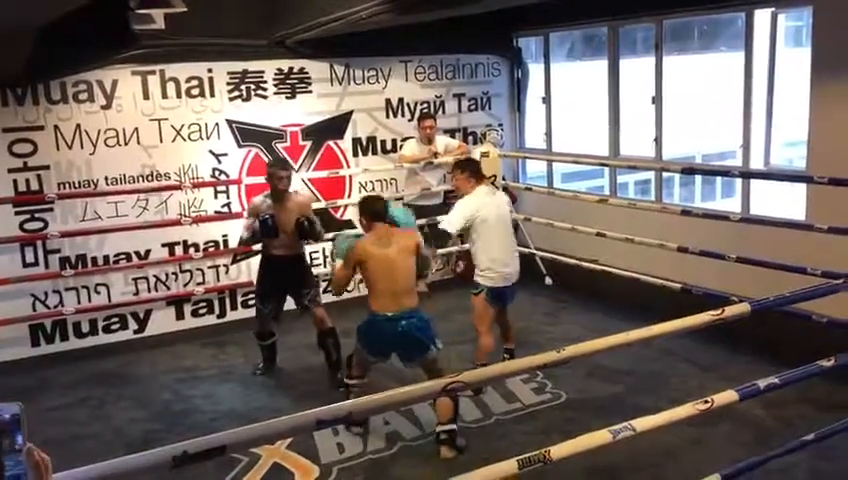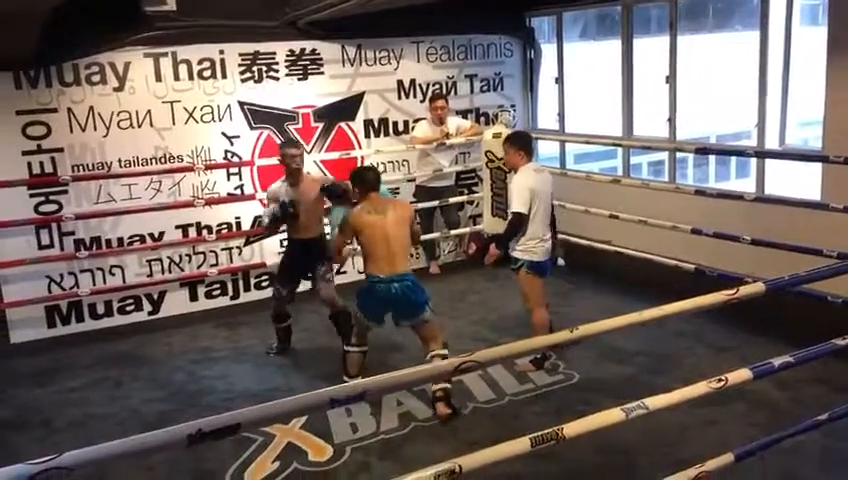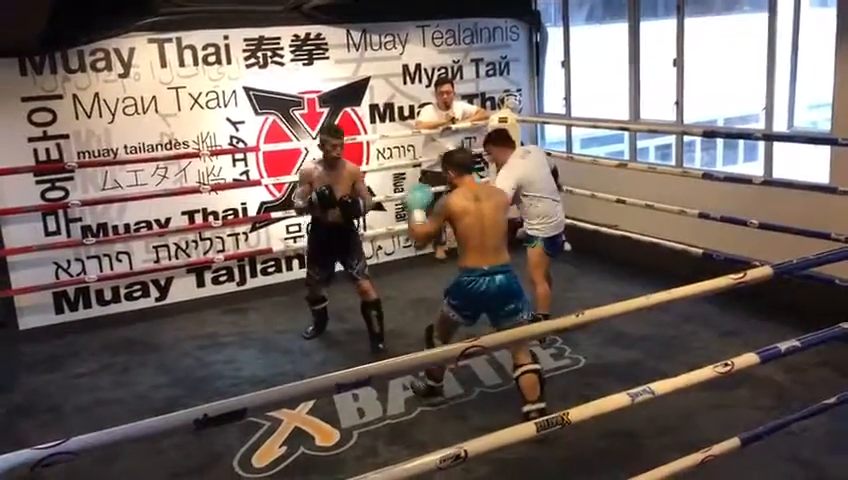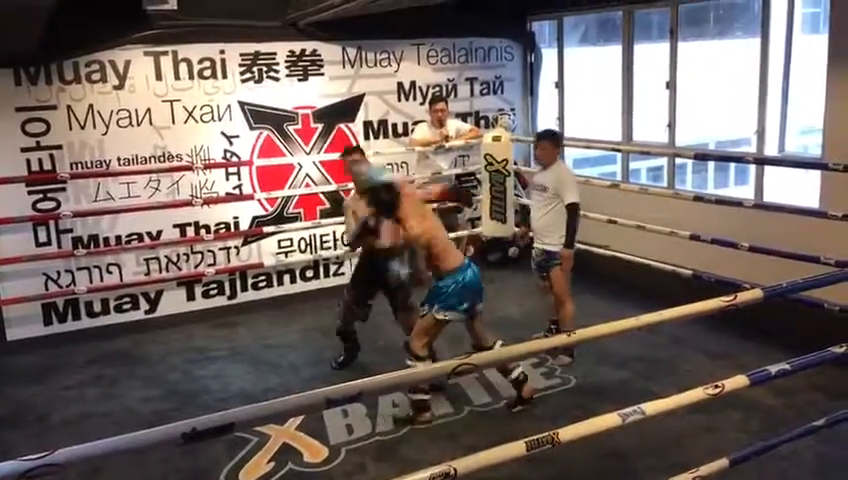
dt=1s
person 1, frame 1
left shoulder: (358, 246)
right shoulder: (411, 236)
left elbow: (337, 288)
right elbow: (425, 267)
left wrist: (340, 259)
left hip: (379, 323)
right hip: (412, 320)
left knee: (357, 366)
right knee: (440, 378)
left ankle: (354, 418)
right ankle: (447, 440)
person 1, frame 2
left shoulder: (355, 216)
right shoulder: (405, 208)
left elbow: (337, 253)
left wrist: (340, 230)
left hip: (375, 287)
right hip: (406, 284)
left knee: (357, 335)
right knee: (435, 341)
right ankle: (442, 400)
person 1, frame 3
left shoulder: (450, 201)
right shoulder: (501, 196)
left elbow: (419, 236)
left wrist: (416, 208)
left hip: (471, 281)
right hip: (505, 279)
left knee: (440, 334)
right knee: (521, 349)
left ankle: (432, 386)
right ankle: (536, 413)
person 1, frame 4
left shoulder: (415, 232)
right shoulder: (410, 196)
left hip: (453, 282)
right hip: (469, 273)
left knee: (416, 344)
right knee: (480, 335)
left ankle: (422, 409)
right ankle: (522, 385)
person 2, frame 1
left shoulder: (302, 202)
right shoulder: (257, 205)
left elbow: (320, 235)
right elbow: (244, 240)
left wrist: (314, 231)
right wrist: (258, 232)
left hip: (297, 264)
right hip: (270, 266)
left knee: (320, 316)
right knee: (263, 321)
left ankle: (336, 369)
right ankle: (269, 360)
person 2, frame 2
left shoulder: (319, 182)
right shoulder: (275, 191)
right elbow: (268, 225)
left wrist: (338, 192)
right wrist: (278, 216)
left hip: (318, 247)
right hip: (294, 249)
left knee: (328, 295)
right knee: (278, 300)
left ankle: (353, 347)
right ankle: (283, 341)
person 2, frame 3
left shoulder: (353, 171)
right shoulder: (308, 172)
left elbow: (368, 202)
right elbow: (298, 207)
left wrist: (358, 206)
right wrist: (314, 201)
left hip: (346, 231)
right hip: (320, 232)
left knee: (364, 286)
right knee: (314, 285)
left ankle: (377, 340)
right ankle: (319, 323)
person 2, frame 4
right shoulder: (350, 203)
right elbow: (353, 243)
left hip: (394, 257)
right hip: (369, 261)
left knee: (410, 323)
right knee: (345, 316)
right ankle: (350, 352)
person 3, frame 1
left shoulder: (471, 204)
right shoulder: (500, 196)
left elbow: (444, 232)
left hip: (491, 276)
right hip: (510, 271)
left knee: (483, 328)
right knee: (502, 316)
right ankle: (509, 358)
person 3, frame 2
left shoulder: (520, 181)
right shoulder: (544, 174)
left elbow: (518, 219)
left wrist: (498, 245)
right wrist: (553, 239)
left hip: (528, 251)
right hip: (543, 246)
left knee: (535, 304)
right knee: (538, 298)
left ankle: (542, 355)
right ankle: (548, 335)
person 3, frame 3
left shoulder: (509, 173)
right shoulder: (534, 151)
right elbow: (552, 169)
right wrist: (556, 186)
left hip: (541, 227)
right hip: (554, 219)
left knee: (537, 278)
right knee: (541, 273)
right ankle: (542, 317)
person 3, frame 4
left shoulder: (563, 174)
right shoulder: (539, 174)
left elbow: (573, 211)
left wrist: (568, 246)
right wrist: (525, 225)
left hip: (557, 246)
right hip: (540, 244)
left knee: (562, 295)
right knee: (549, 289)
left ankle: (568, 345)
right ankle: (554, 328)
person 4, frame 1
left shoulder: (443, 141)
right shoulder: (411, 144)
left elbow: (466, 149)
right elbow: (402, 161)
left wrist: (446, 157)
right wrist: (427, 156)
left hip: (437, 203)
right hip: (413, 204)
left knee: (442, 241)
person 4, frame 2
left shoulder: (455, 122)
right shoulder: (422, 125)
left elbow: (478, 129)
right elbow: (414, 142)
left wrist: (458, 137)
right wrist: (439, 137)
left hip: (447, 184)
right hip: (425, 185)
left knee: (453, 222)
right knee: (426, 226)
right ankle: (433, 261)
person 4, frame 3
left shoulder: (460, 107)
right shoulder: (428, 110)
left elbow: (484, 114)
right elbow: (419, 126)
left wrist: (463, 122)
right wrist: (444, 121)
right hip: (431, 169)
right ankle: (438, 246)
person 4, frame 4
left shoulder: (454, 125)
right shoulder: (422, 128)
left elbow: (477, 133)
right elbow: (413, 143)
left wrist: (456, 140)
right wrist: (438, 139)
left knee: (453, 226)
left ankle: (459, 252)
